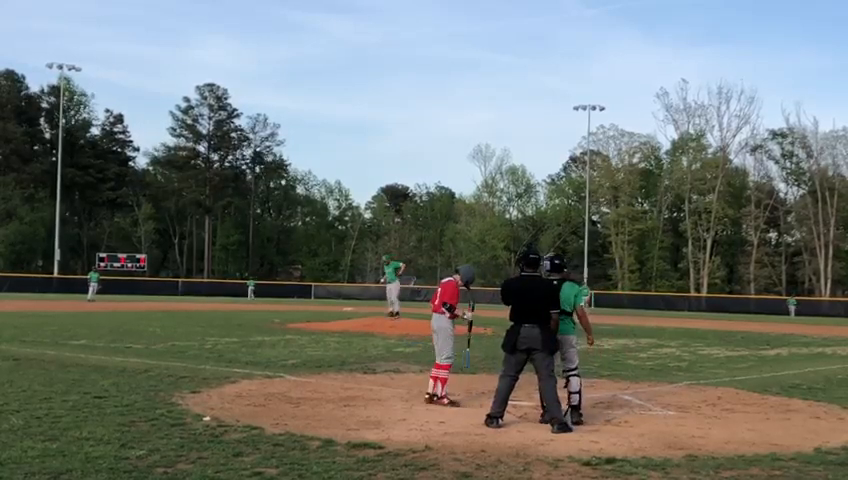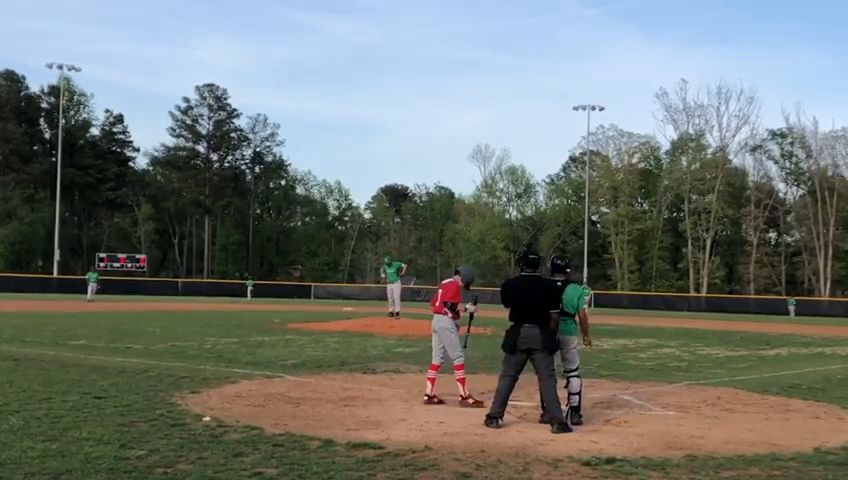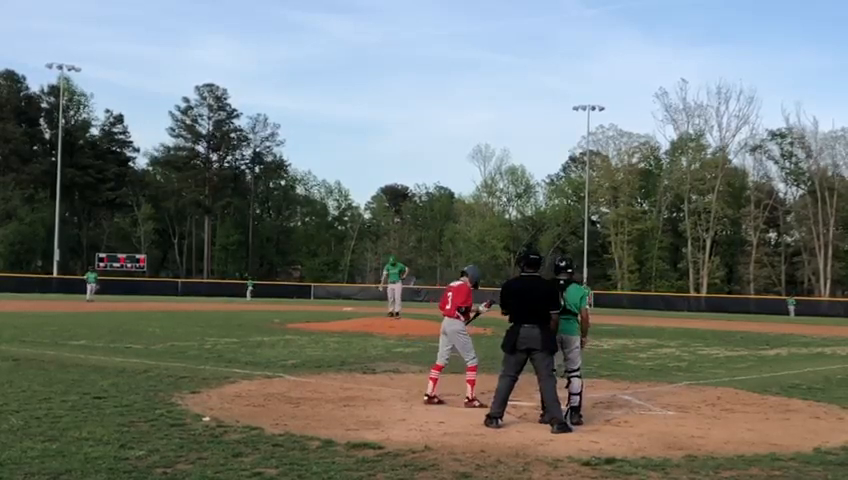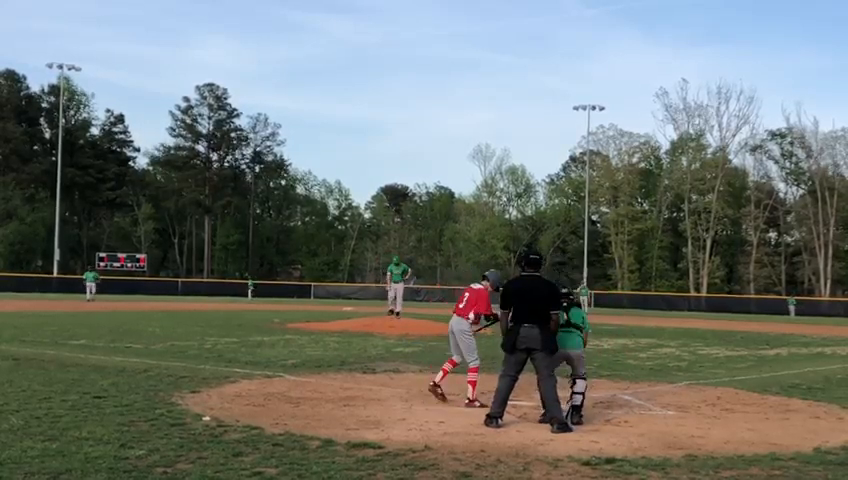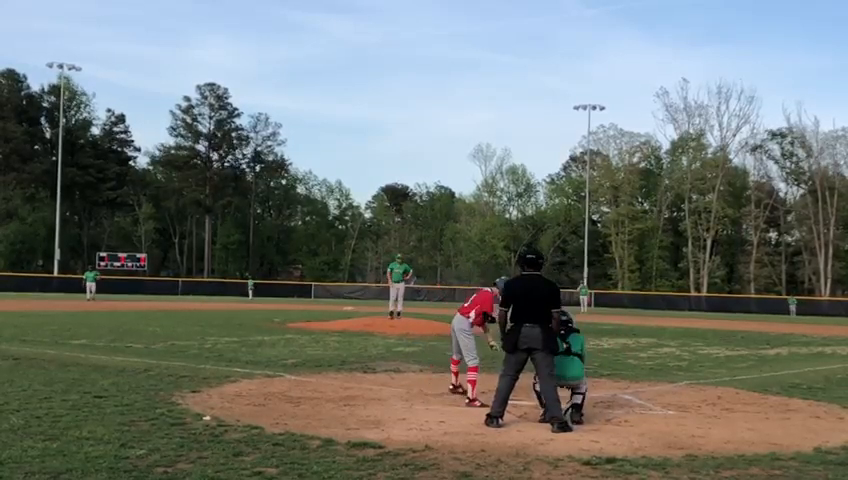
dt=0.3s
person 1, frame 1
left shoulder: (510, 284)
right shoulder: (548, 286)
right elbow: (555, 318)
right wrist: (551, 338)
left hip: (518, 334)
right hip: (541, 335)
left knee: (508, 376)
right knee: (547, 379)
left ankle: (495, 417)
right ankle: (557, 421)
person 1, frame 2
left shoulder: (509, 284)
right shoulder: (548, 286)
right elbow: (554, 317)
right wrist: (550, 337)
left hip: (517, 334)
right hip: (541, 335)
left knee: (507, 376)
right knee: (547, 378)
left ankle: (494, 417)
right ankle: (557, 421)
person 1, frame 3
left shoulder: (509, 285)
right shoulder: (549, 287)
left elbow: (504, 311)
right elbow: (554, 318)
right wrist: (550, 338)
left hip: (517, 334)
right hip: (541, 335)
left knee: (507, 376)
right knee: (547, 379)
left ankle: (494, 417)
right ankle: (557, 421)
person 1, frame 4
left shoulder: (511, 285)
right shoulder: (550, 287)
left elbow: (504, 315)
right elbow: (554, 318)
left wrist: (506, 336)
right wrist: (550, 338)
left hip: (517, 334)
right hip: (541, 335)
left knee: (507, 376)
right knee: (547, 379)
left ankle: (494, 417)
right ankle: (557, 421)
person 1, frame 5
left shoulder: (511, 284)
right shoulder: (550, 286)
left elbow: (502, 313)
right elbow: (556, 317)
left wrist: (503, 334)
right wrist: (552, 337)
left hip: (518, 334)
right hip: (542, 335)
left knee: (508, 376)
right knee: (547, 378)
left ankle: (495, 416)
right ankle: (557, 421)
person 2, frame 1
right shoulder: (573, 287)
right elbow: (581, 314)
right wrist: (589, 333)
right hip: (567, 333)
right knee: (572, 372)
left ankle: (547, 412)
right ankle: (575, 412)
person 2, frame 2
right shoulder: (576, 289)
right elbow: (582, 316)
right wrist: (586, 335)
right hip: (569, 333)
right knee: (573, 373)
left ankle: (547, 412)
right ankle: (575, 413)
person 2, frame 3
right shoulder: (579, 289)
right elbow: (584, 316)
right wrist: (584, 336)
right hip: (571, 333)
right knee: (574, 373)
right ankle: (575, 412)
person 2, frame 4
right shoulder: (579, 310)
right elbow: (585, 337)
right wrist: (579, 350)
left hip: (555, 345)
right hip: (575, 347)
right knee: (580, 378)
right ankle: (576, 413)
person 2, frame 5
right shoulder: (578, 335)
left hip: (555, 375)
right hip: (575, 375)
left knee: (539, 381)
right knee: (581, 383)
right ankle: (576, 412)
person 3, frame 1
left shoulder: (444, 282)
right shoulder: (452, 284)
left elbow: (433, 303)
right elbow: (447, 306)
right wrist: (464, 315)
left hip: (436, 320)
right hip: (444, 322)
left knee: (440, 358)
right knee: (447, 359)
left ankle: (431, 393)
right ankle: (440, 396)
person 3, frame 2
left shoulder: (444, 284)
right shoulder: (454, 285)
left elbow: (433, 305)
right elbow: (448, 305)
right wrist: (466, 308)
left hip: (436, 321)
right hip: (446, 323)
left knee: (437, 359)
right knee: (458, 358)
left ankle: (429, 395)
right ankle: (464, 396)
person 3, frame 3
left shoulder: (451, 286)
right shoulder: (465, 288)
left elbow: (442, 306)
right elbow: (462, 309)
right wrist: (478, 309)
left hip: (446, 323)
right hip: (457, 326)
left knee: (441, 359)
right knee: (472, 360)
left ankle: (429, 395)
right ankle: (470, 398)
person 3, frame 4
left shoulder: (471, 287)
right shoulder: (484, 293)
right elbow: (488, 317)
left hip: (454, 322)
right hip: (463, 326)
left knee: (457, 357)
right knee: (473, 361)
left ankle: (435, 383)
right ankle: (470, 399)
person 3, frame 5
left shoulder: (484, 292)
right shoulder: (488, 295)
left elbow: (481, 317)
right elbow: (487, 318)
left wrist: (490, 340)
left hip: (457, 321)
right hip: (464, 325)
left knee: (457, 355)
right knee: (472, 360)
left ankle: (454, 385)
right ankle: (471, 398)
